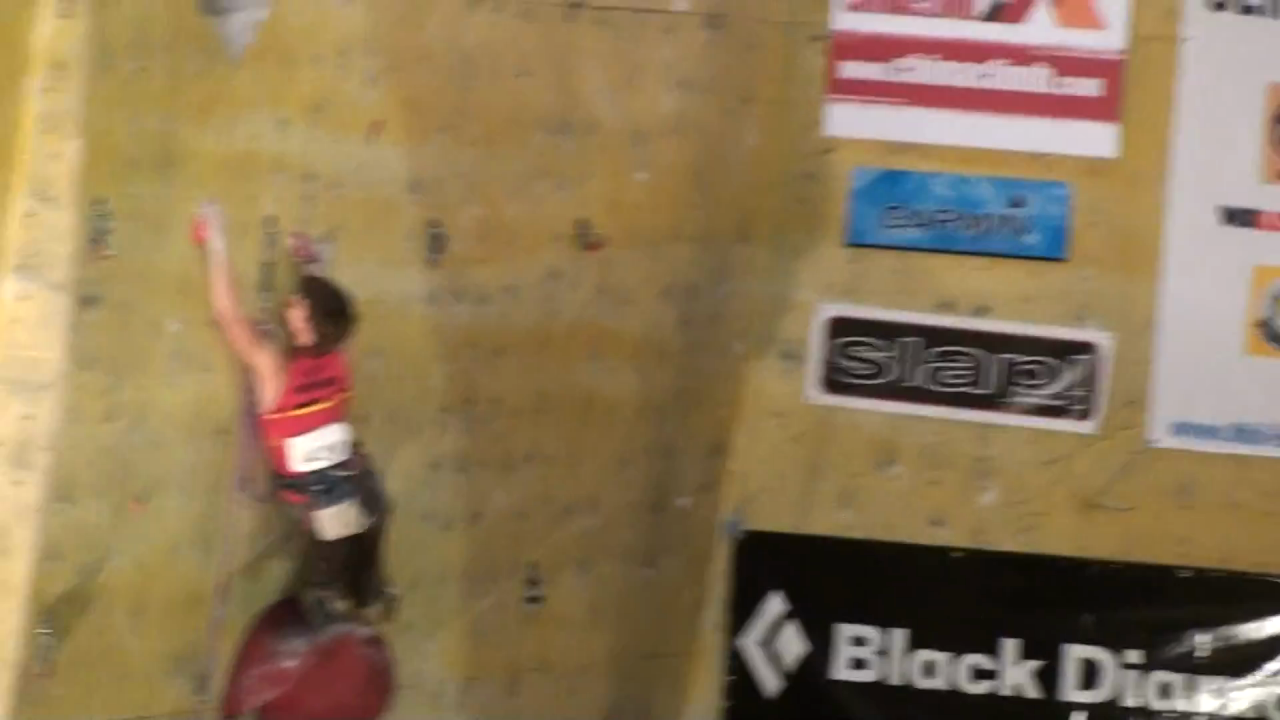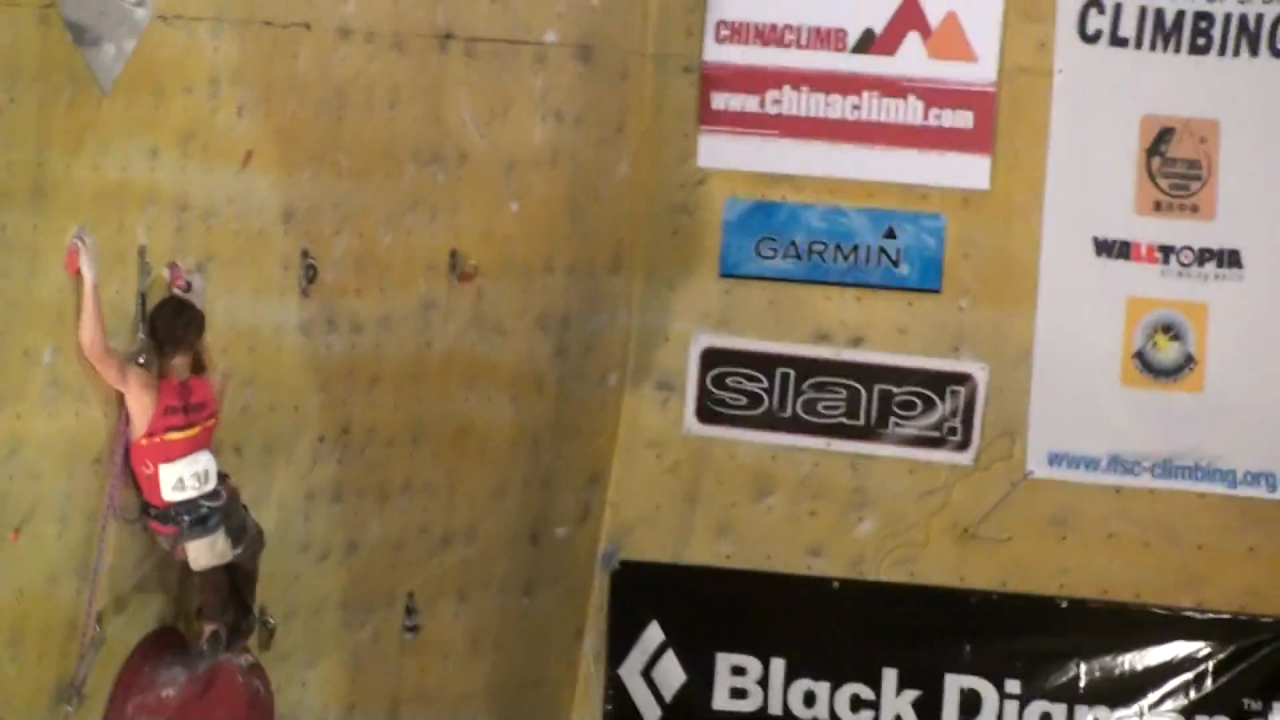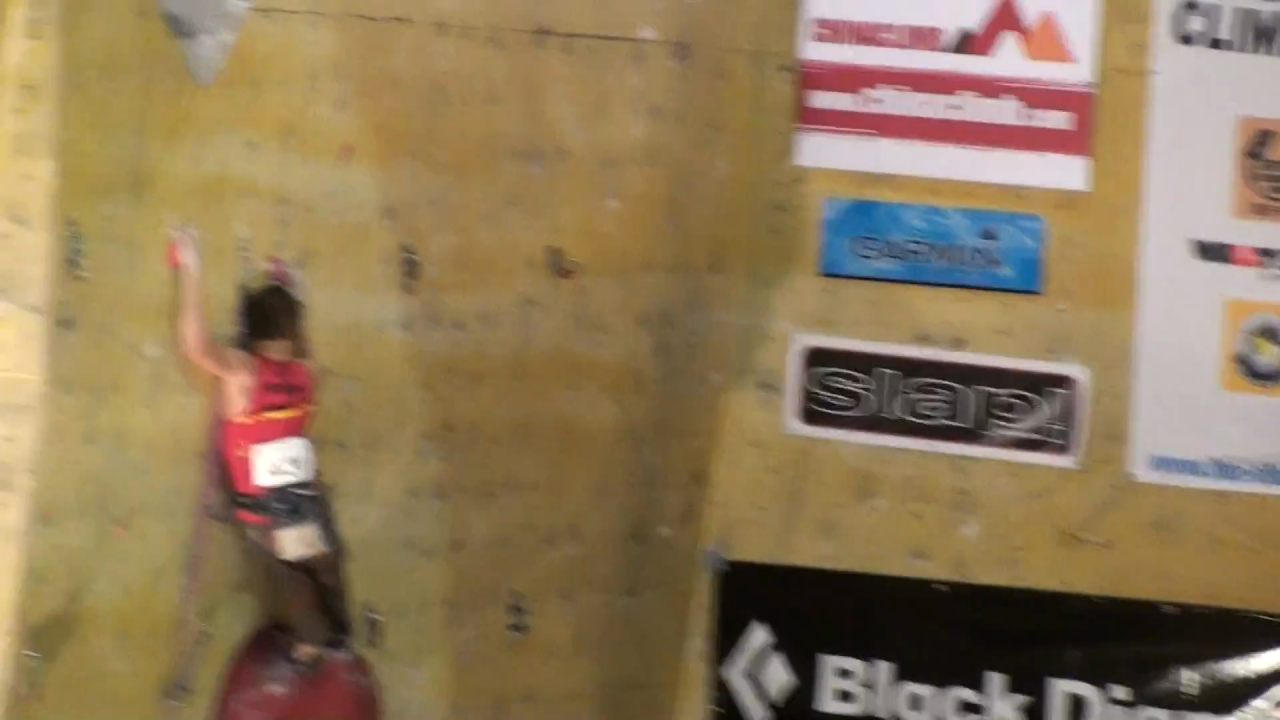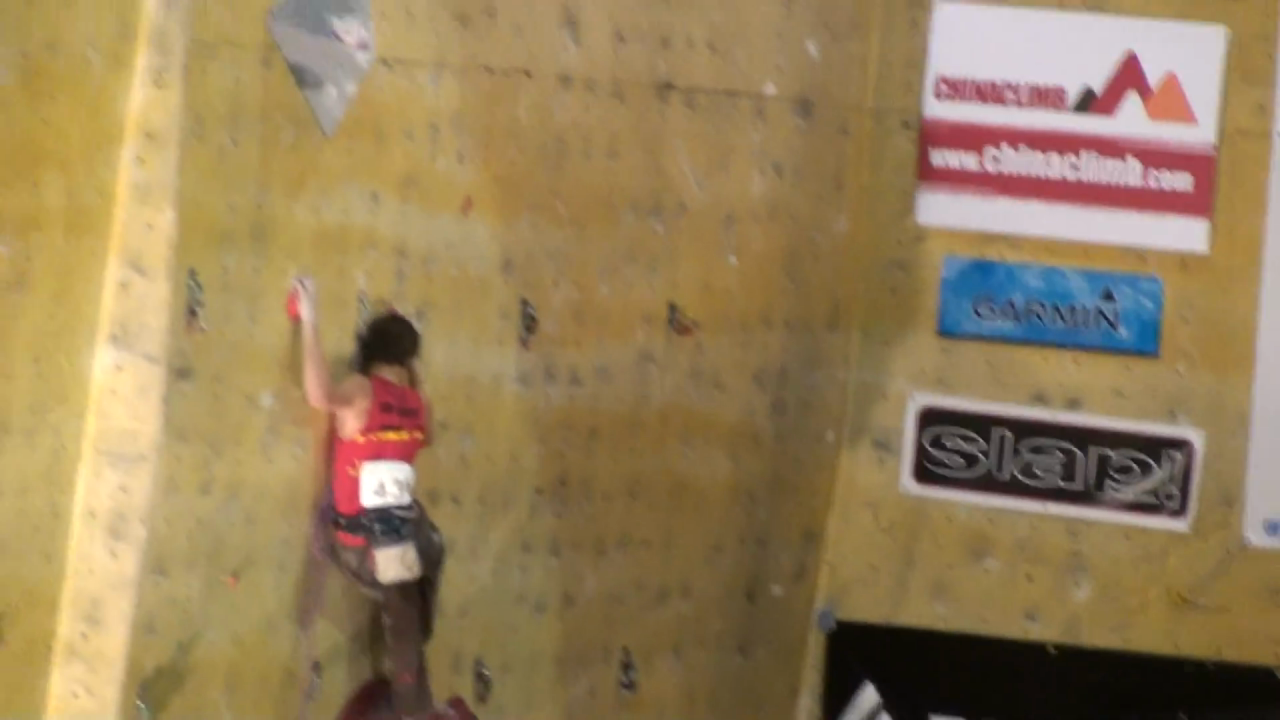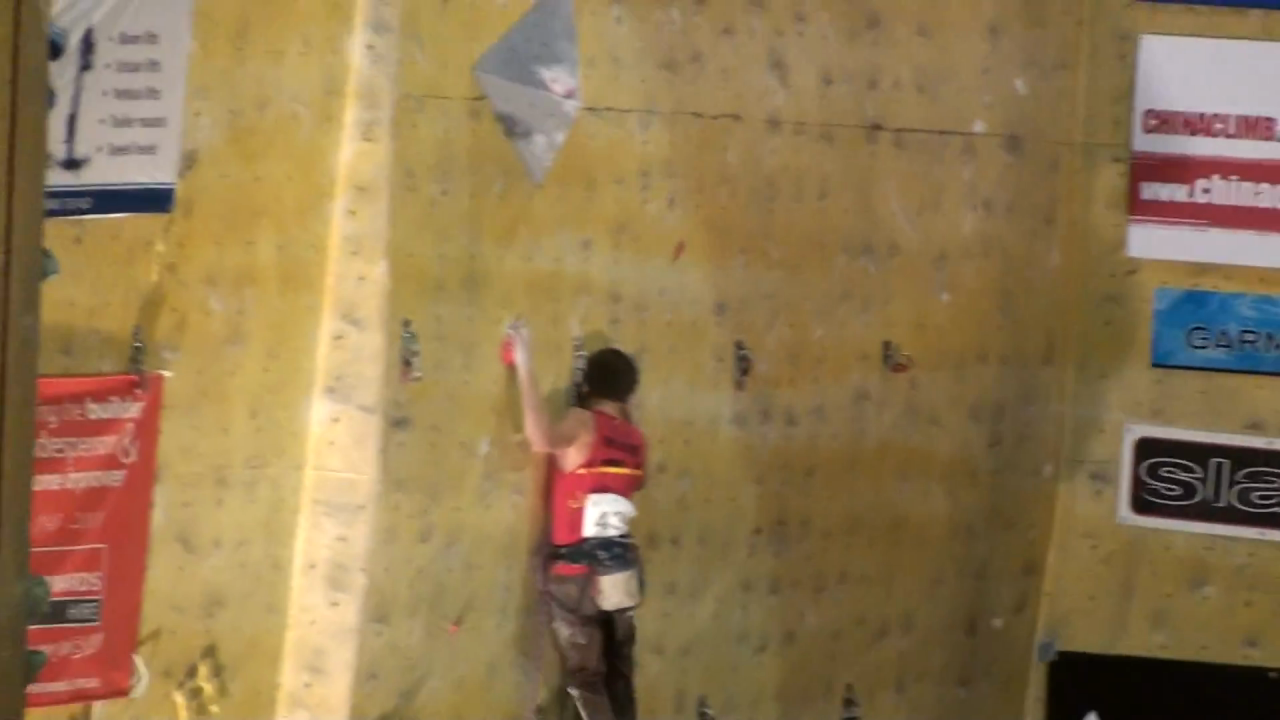
dt=0.5s
person 1, frame 1
left shoulder: (274, 366)
right shoulder: (341, 361)
left elbow: (229, 315)
right elbow: (328, 317)
left wrist: (216, 245)
right wrist: (308, 272)
left hip: (317, 501)
right hip: (358, 486)
right ankle: (365, 600)
person 1, frame 2
left shoulder: (141, 389)
right shoulder: (211, 387)
left elbow: (93, 348)
left wrist: (90, 278)
right wrist: (182, 298)
left hip: (180, 529)
right hip: (224, 521)
right knee: (251, 541)
left ankle: (215, 622)
right ankle: (239, 627)
person 1, frame 3
left shoulder: (242, 371)
right shoulder: (305, 374)
left elbow: (196, 346)
left wrist: (191, 271)
right wrist: (286, 296)
left hip: (262, 518)
right hip: (309, 508)
left knee: (288, 560)
right knee: (327, 572)
left ankle: (308, 641)
right ankle: (336, 638)
person 1, frame 4
left shoulder: (360, 392)
right shoulder: (419, 404)
left elbow: (319, 394)
left wrist: (309, 321)
right wrist: (409, 367)
left hip: (358, 543)
right hip: (408, 533)
left knee: (400, 609)
person 1, frame 5
left shoulder: (579, 423)
right shoulder: (632, 438)
left elbow: (541, 440)
left wrist: (523, 366)
left hip: (574, 574)
right hip: (620, 569)
left knee: (584, 673)
right knee: (618, 658)
